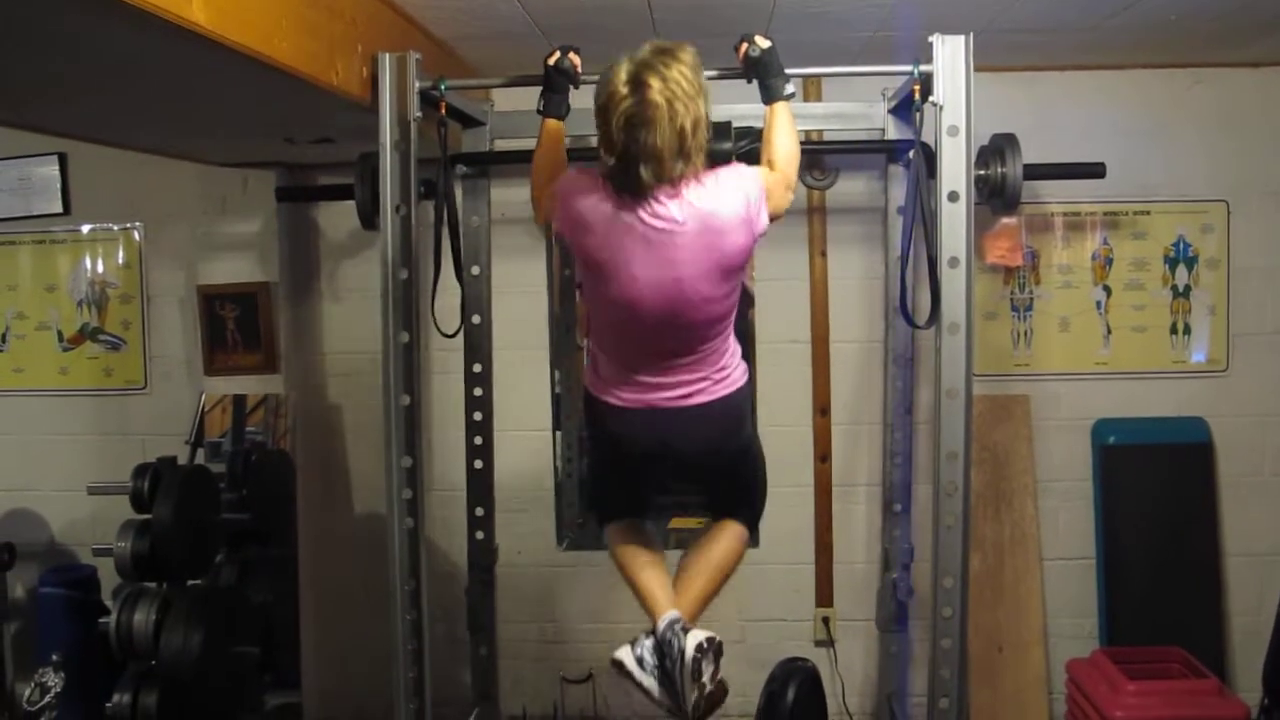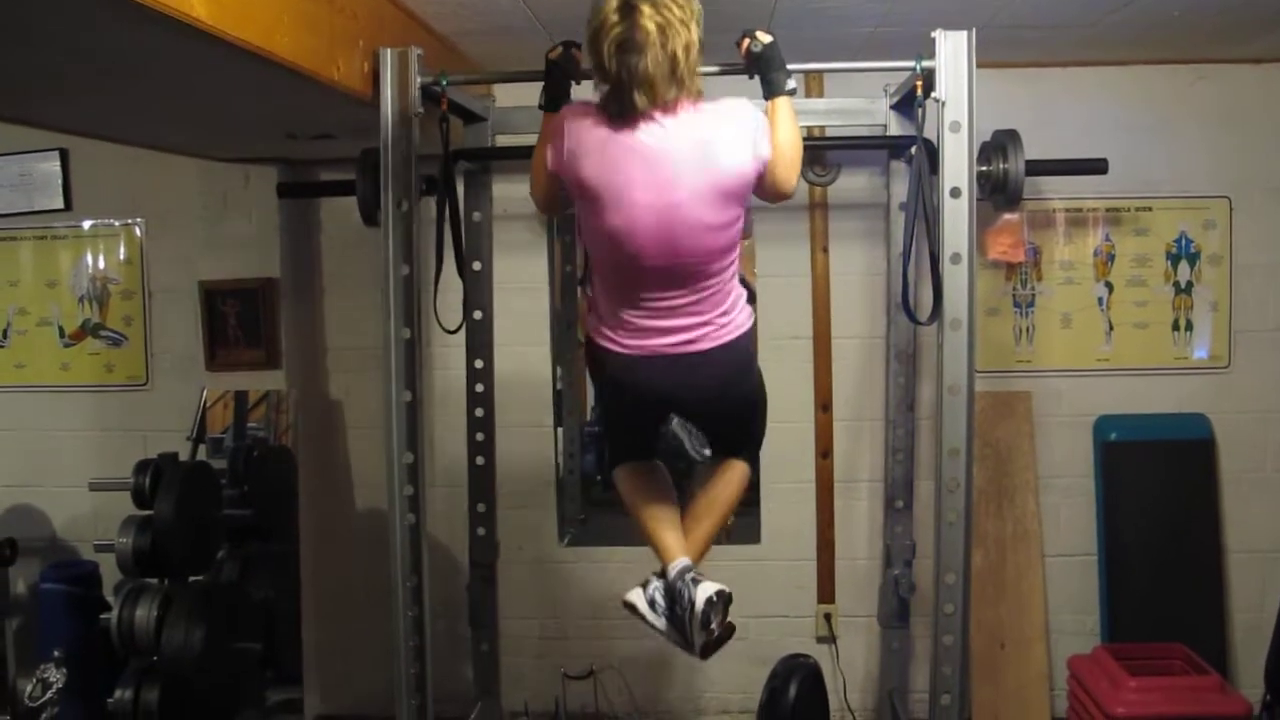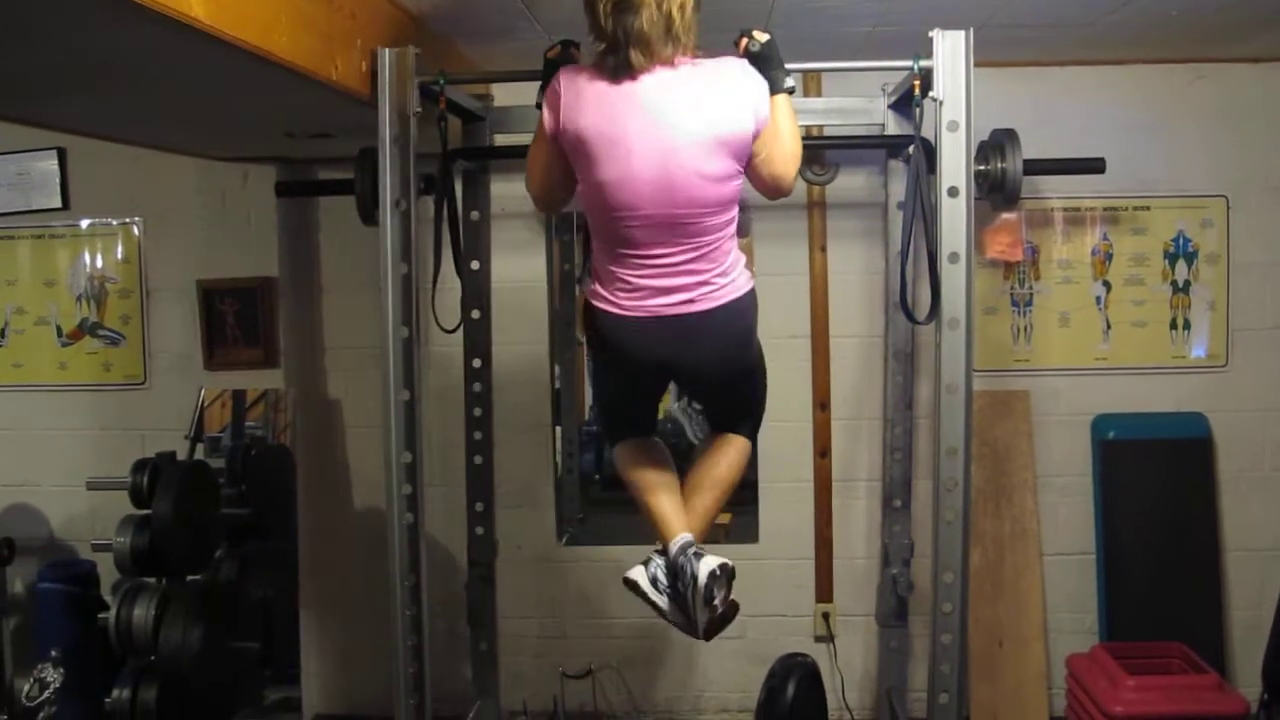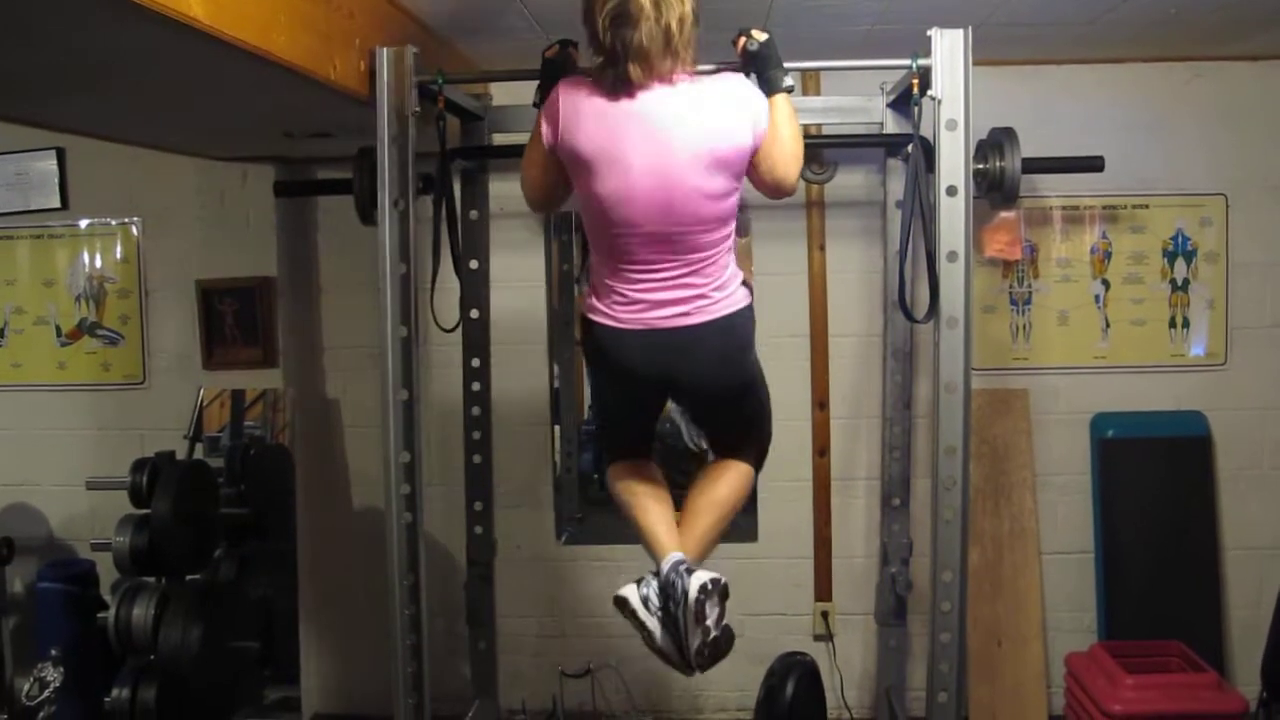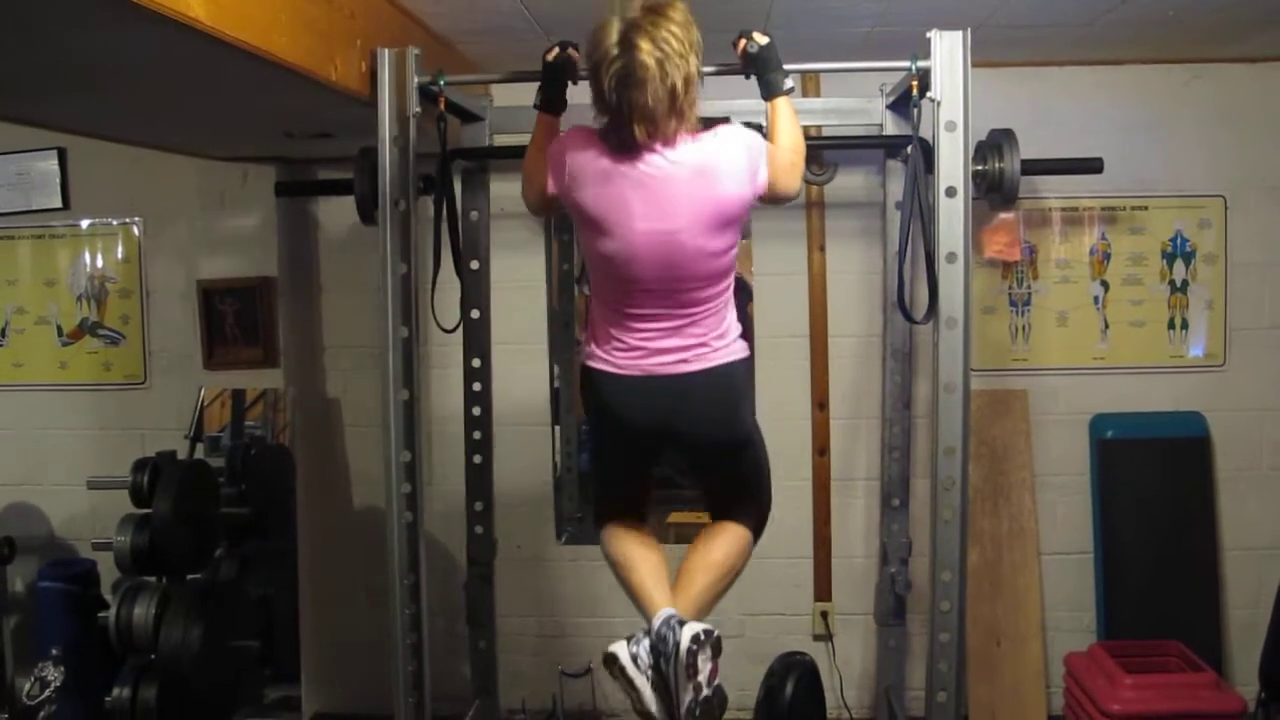
dt=0.2s
person 1, frame 1
left shoulder: (583, 205)
right shoulder: (732, 201)
left elbow: (541, 195)
right elbow: (782, 177)
left wrist: (553, 101)
right wrist: (775, 86)
left hip: (618, 414)
right hip: (715, 410)
left knee: (620, 514)
right knee: (738, 507)
left ankle: (664, 626)
right ankle: (682, 634)
person 1, frame 2
left shoulder: (578, 135)
right shoulder: (735, 128)
left elbow: (545, 197)
right elbow: (784, 180)
left wrist: (555, 96)
right wrist: (777, 81)
left hip: (619, 358)
right hip: (719, 356)
left knee: (629, 453)
right knee: (738, 446)
left ankle: (674, 570)
right ankle: (685, 579)
person 1, frame 3
left shoulder: (573, 92)
right shoulder: (735, 83)
left elbow: (545, 196)
right elbow: (781, 179)
right wrist: (776, 77)
left hip: (619, 323)
right hip: (718, 319)
left knee: (628, 429)
right knee: (737, 422)
left ankle: (675, 550)
right ankle: (688, 556)
person 1, frame 4
left shoulder: (570, 104)
right shoulder: (734, 97)
left elbow: (539, 196)
right elbow: (783, 178)
right wrist: (775, 78)
left hip: (617, 336)
right hip: (715, 331)
left knee: (625, 452)
right knee: (743, 444)
left ankle: (668, 569)
right ankle: (684, 574)
person 1, frame 5
left shoulder: (578, 158)
right shoulder: (733, 152)
left elbow: (536, 195)
right elbow: (789, 177)
left wrist: (550, 97)
right wrist: (774, 81)
left hip: (615, 385)
right hip: (713, 381)
left knee: (617, 510)
right knee: (743, 506)
left ankle: (662, 626)
right ankle: (683, 629)
